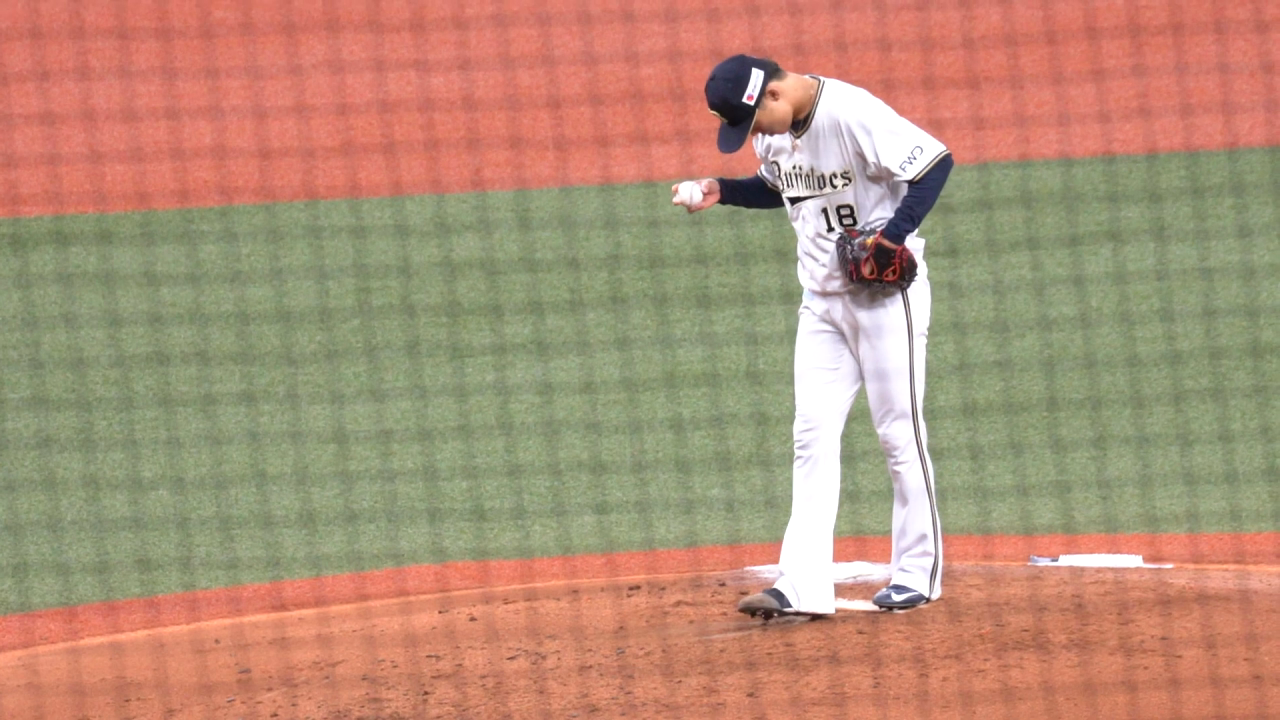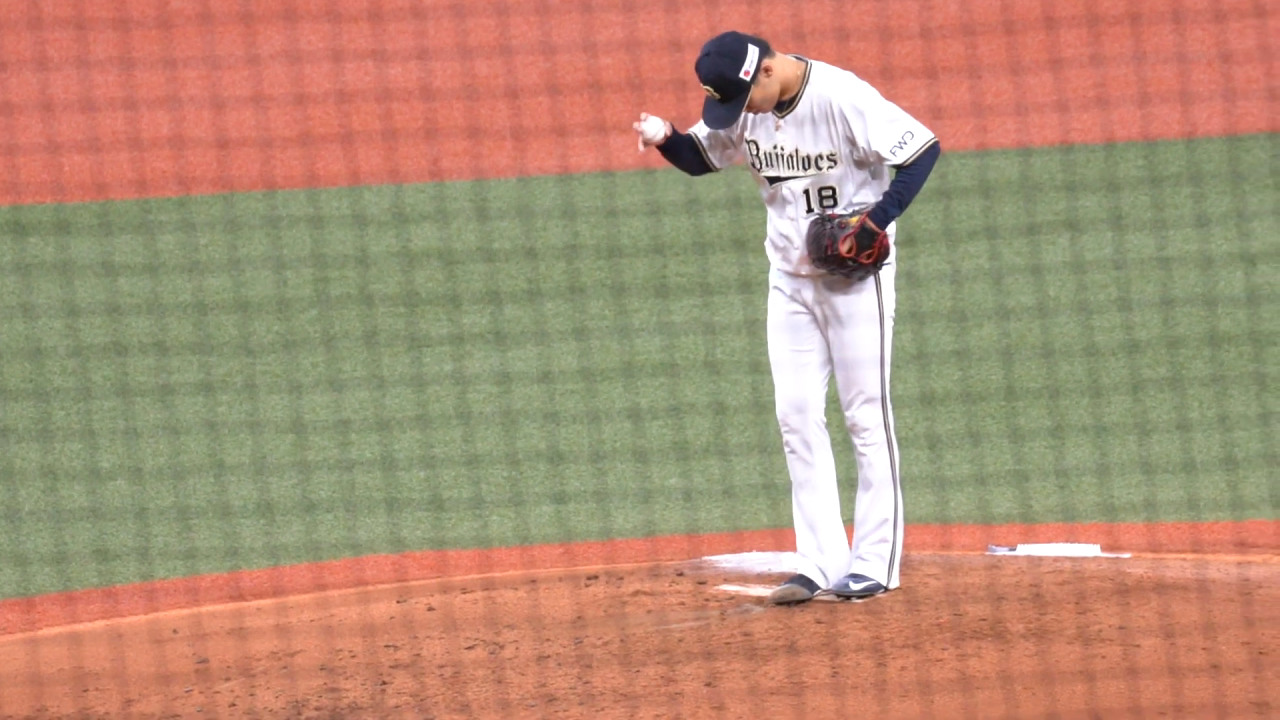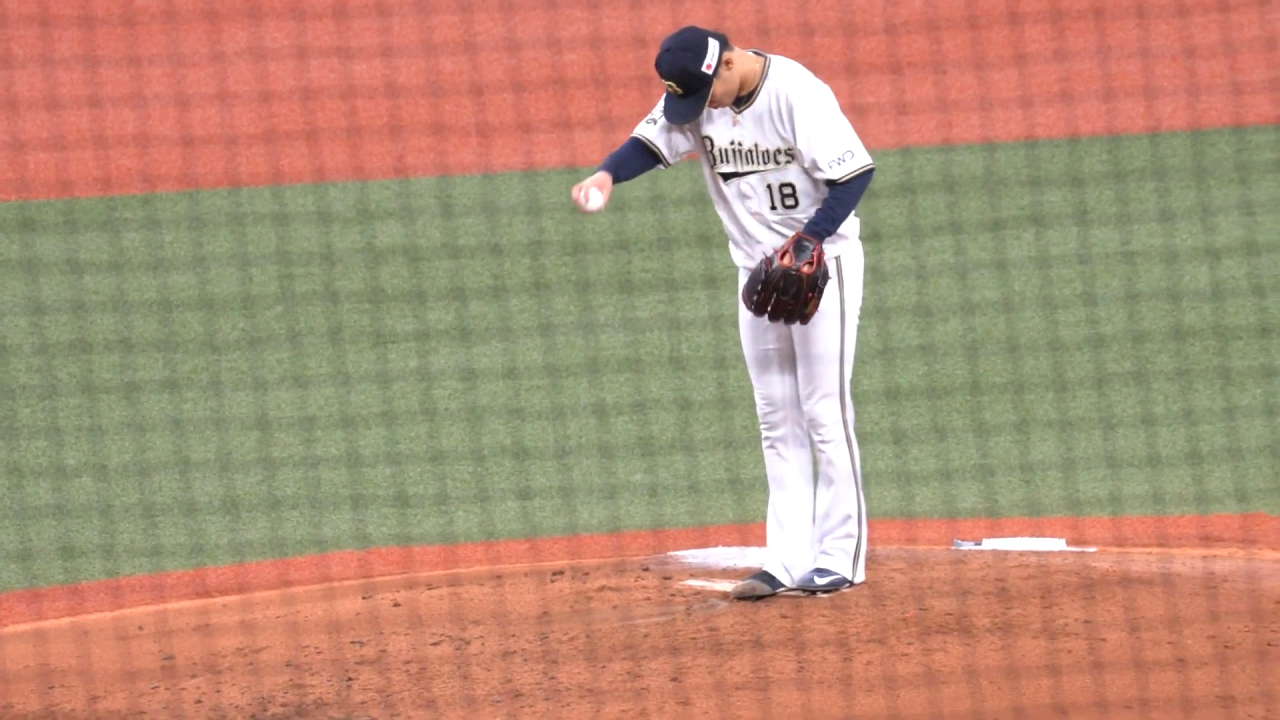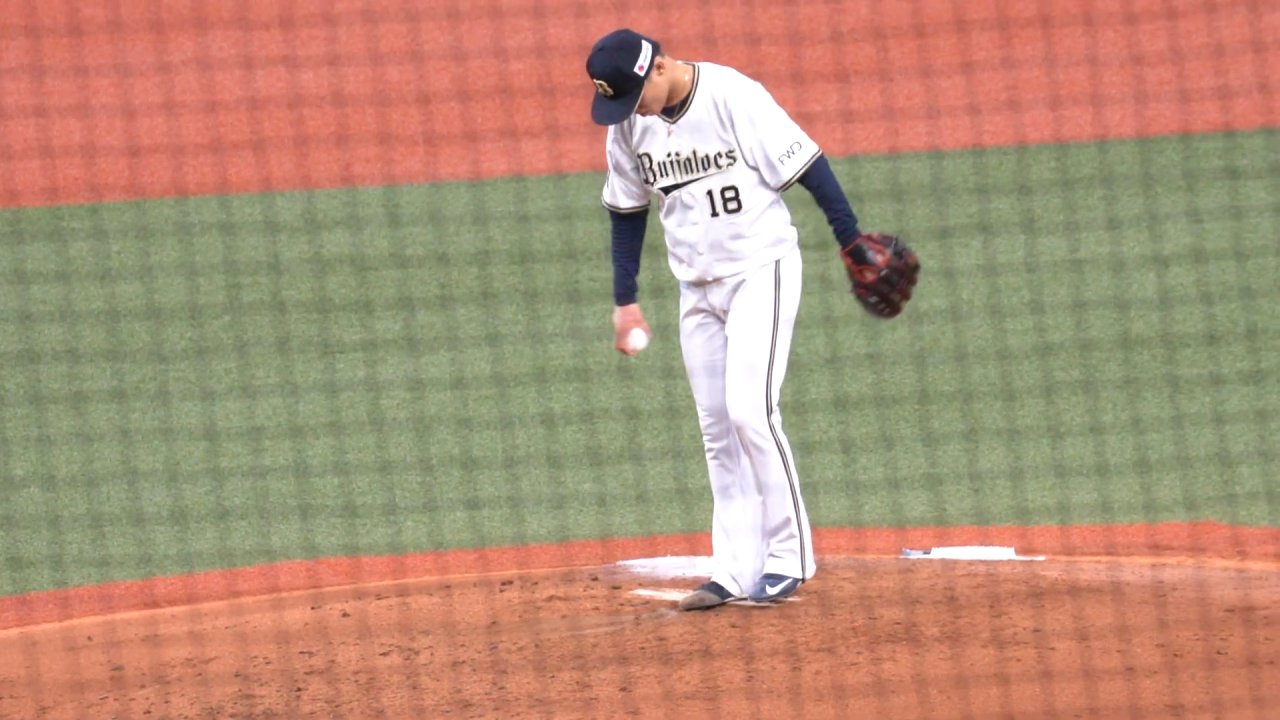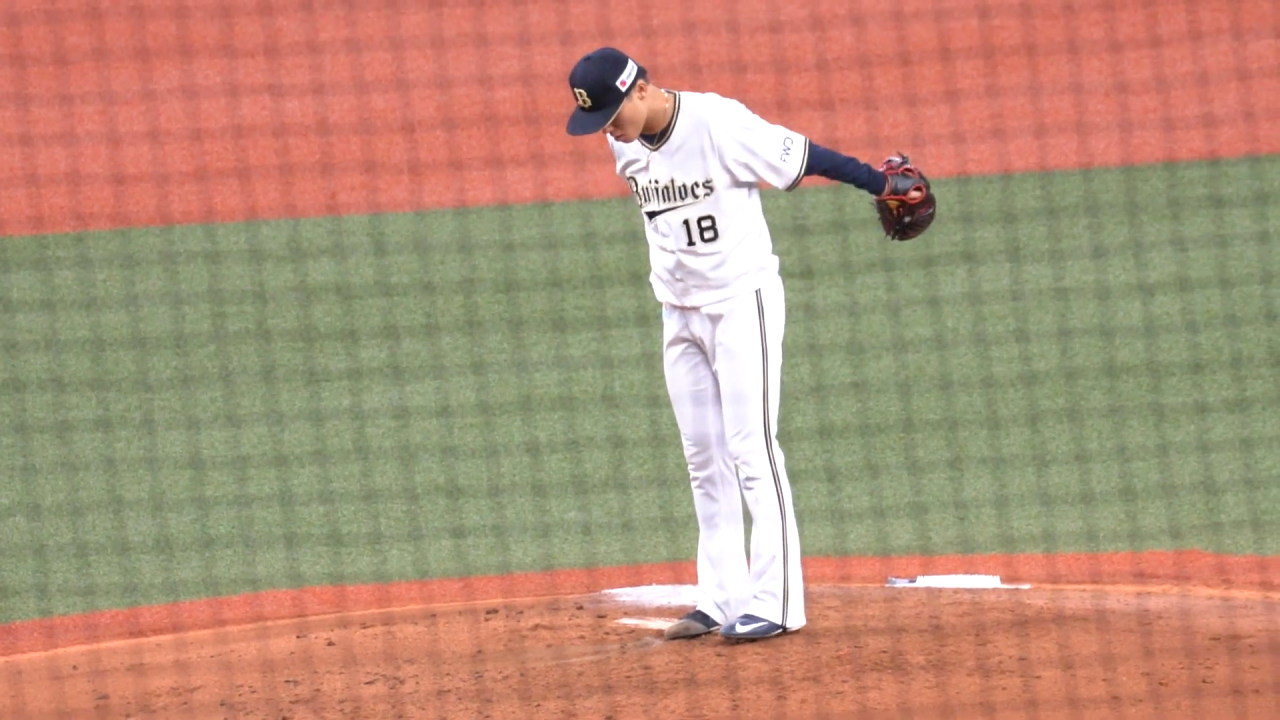
dt=1s
person 1, frame 1
left shoulder: (851, 113)
right shoulder: (773, 129)
left elbow: (937, 160)
left wrist: (894, 235)
right wrist: (722, 191)
left hip: (885, 291)
right hip: (822, 298)
left knee: (898, 431)
right knee: (813, 435)
left ankle: (918, 572)
right ankle: (801, 585)
person 1, frame 2
left shoulder: (842, 96)
right shoulder: (741, 105)
left elbow: (924, 148)
right elbow: (703, 158)
left wrist: (879, 219)
right wrist: (666, 138)
left hip: (856, 275)
right hip: (790, 278)
left knee: (865, 416)
right knee: (795, 416)
left ankle: (875, 562)
right ankle: (822, 562)
person 1, frame 3
left shoulder: (798, 93)
right shoulder: (694, 96)
left elbow: (856, 171)
right elbow: (650, 143)
left wrist: (810, 238)
right wrist: (605, 172)
left hip: (823, 265)
right hip: (757, 272)
left knee: (825, 412)
right knee: (776, 416)
left ankle: (839, 558)
right ankle: (789, 561)
person 1, frame 4
left shoulder: (734, 96)
right shoulder: (627, 121)
left elbow: (807, 165)
right elbow: (625, 210)
left wrist: (852, 241)
right wrist: (625, 298)
left hip: (761, 272)
right hip: (697, 286)
left knee: (749, 413)
right knee: (717, 428)
left ankle: (788, 555)
right ankle: (737, 570)
person 1, frame 5
left shoulder: (720, 123)
right shoulder: (624, 144)
left elbow: (805, 156)
left wrist: (881, 184)
left hip: (743, 302)
right hip: (679, 311)
left knee: (751, 449)
right knee: (704, 458)
left ankle: (775, 602)
right ankle: (722, 599)
